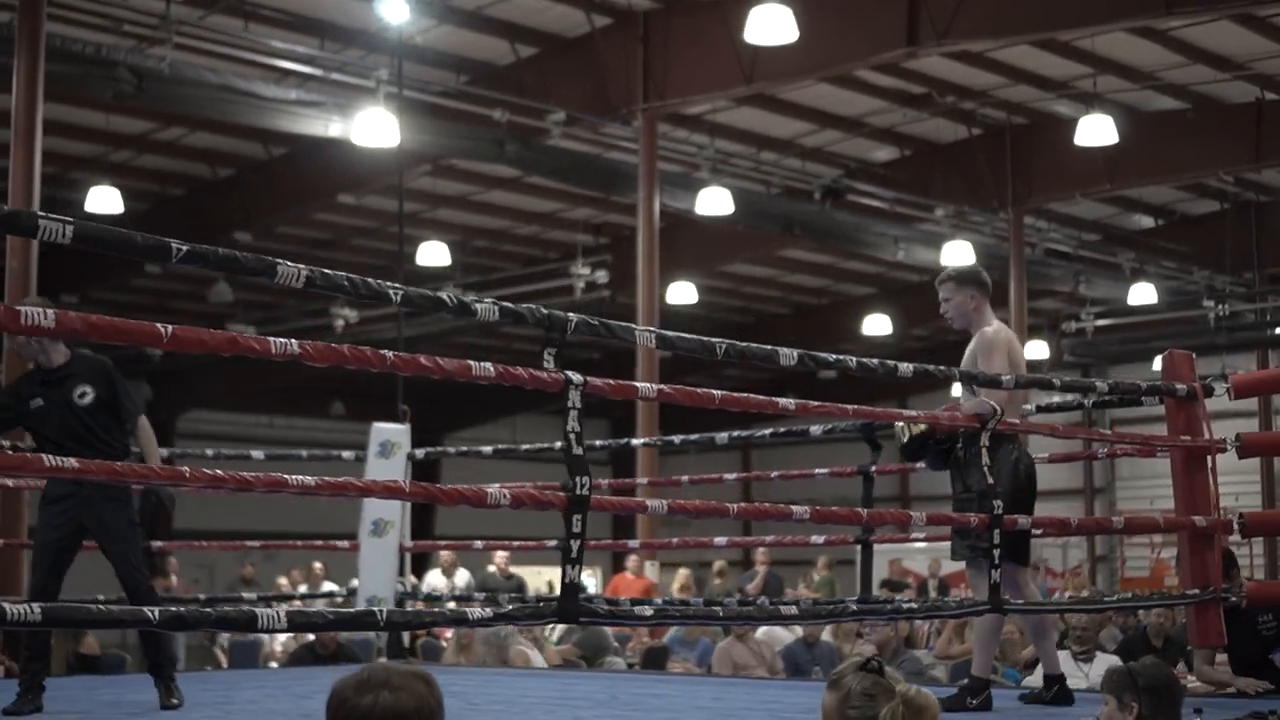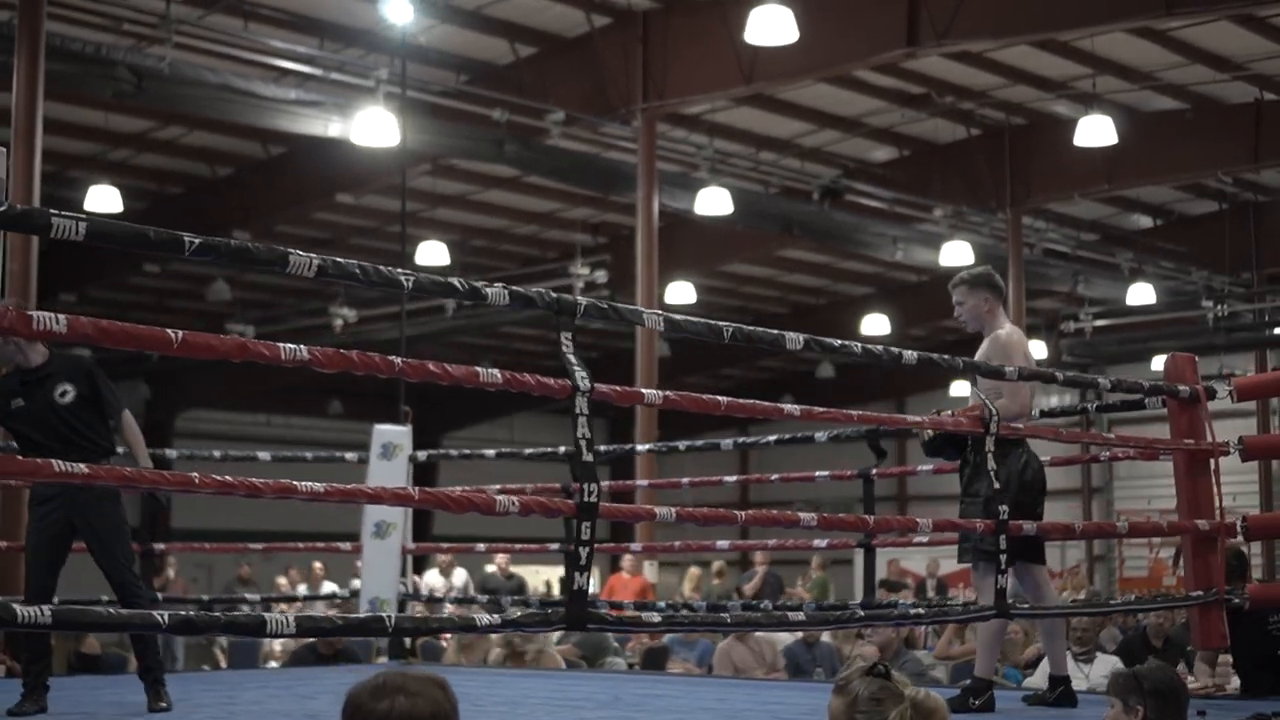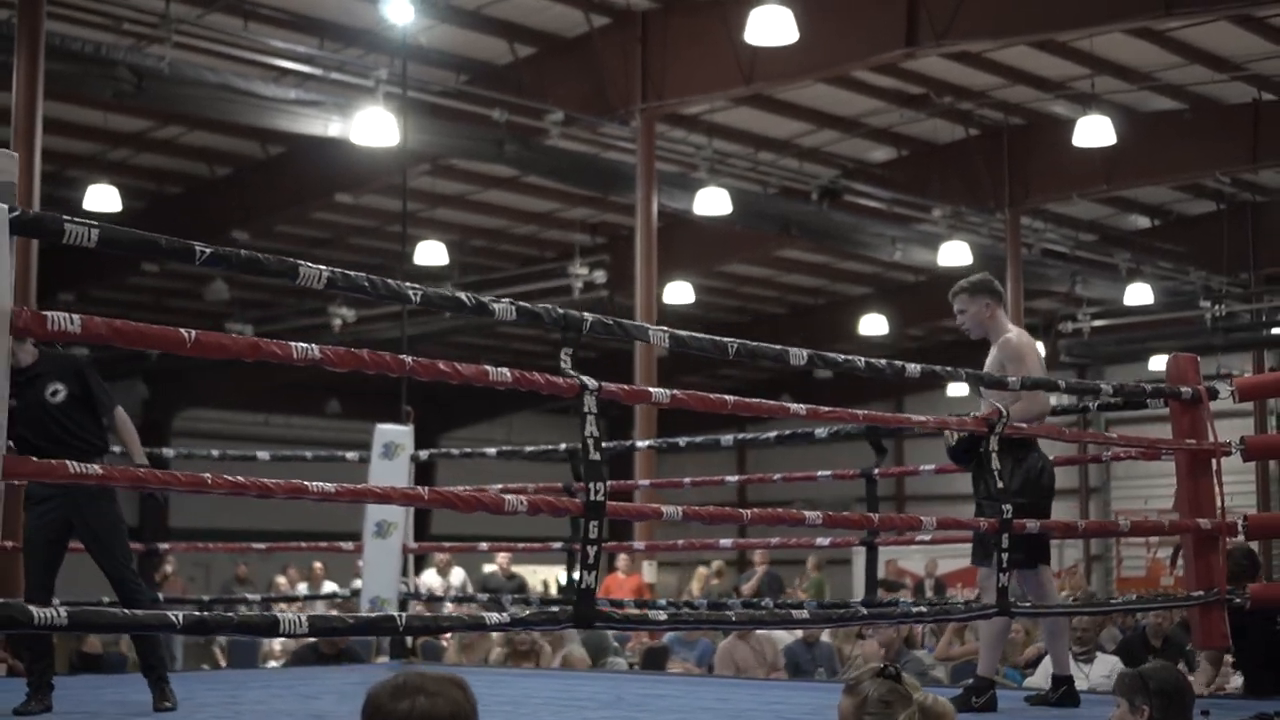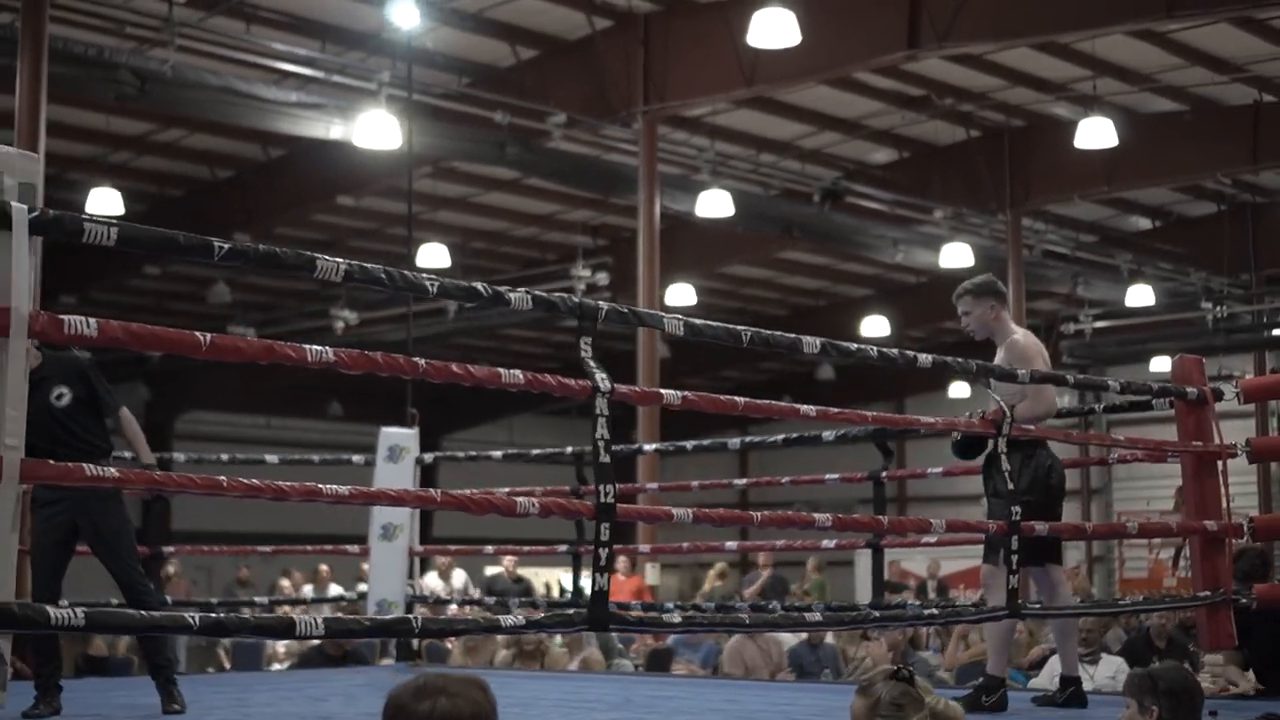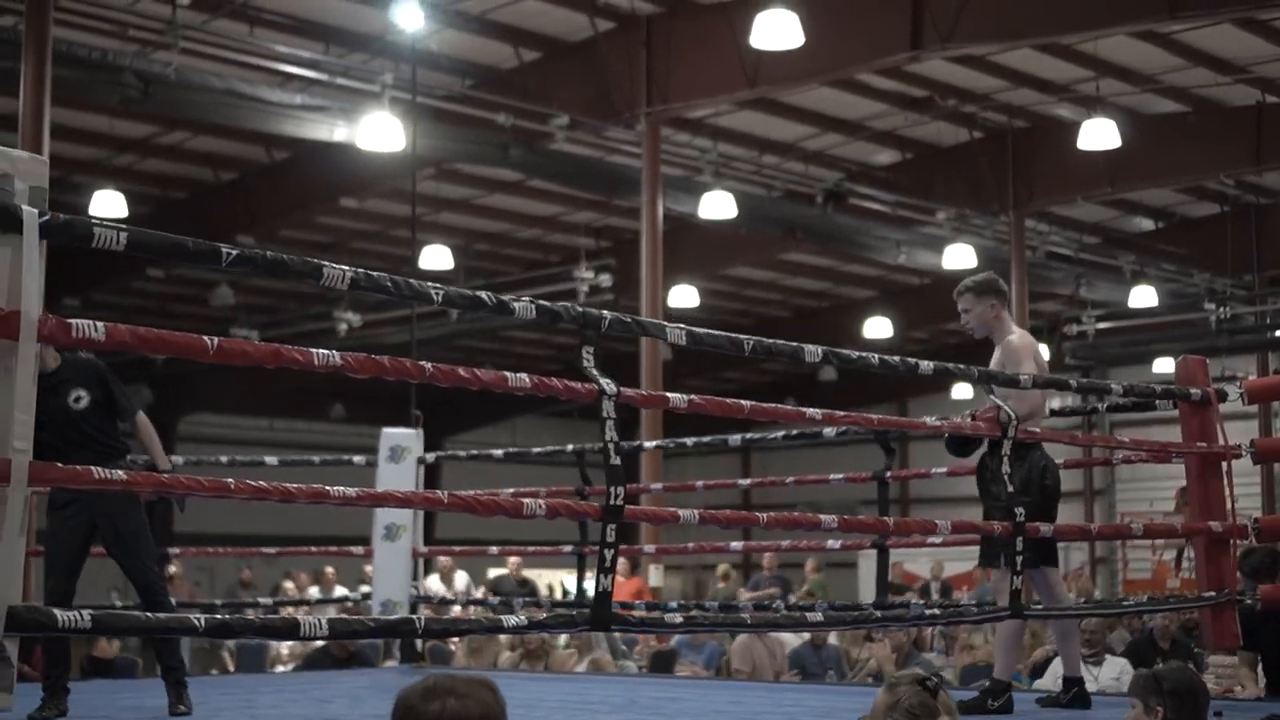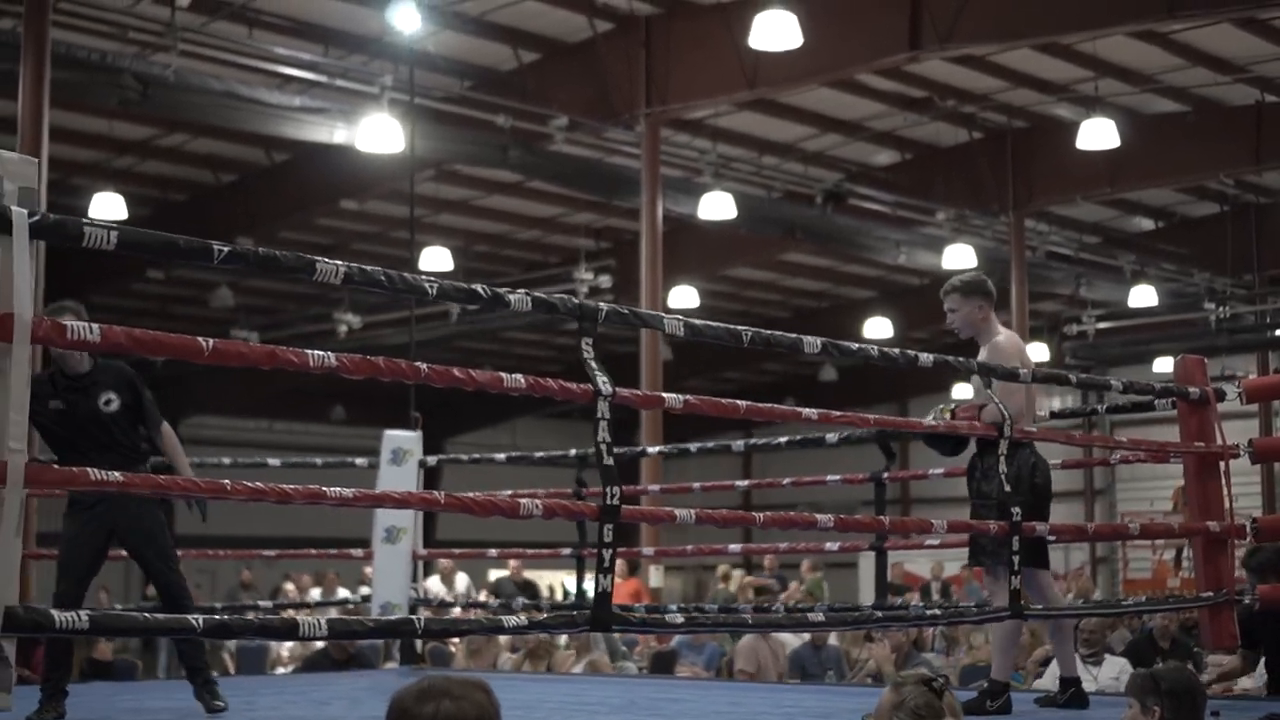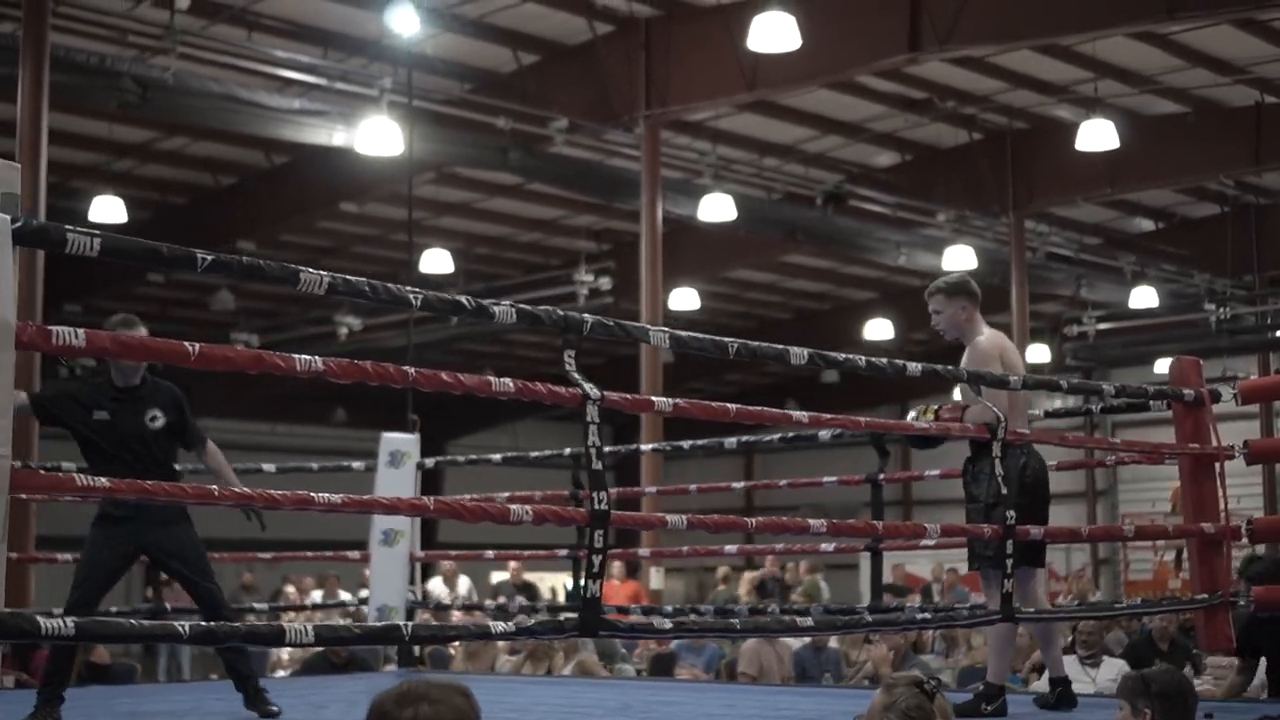
dt=0.2s
person 1, frame 1
left shoulder: (991, 337)
right shoulder: (992, 340)
left elbow: (991, 403)
right wrist: (951, 435)
left hip: (992, 463)
right hip: (997, 462)
left knee: (984, 573)
right knee: (1014, 576)
left ankle: (977, 688)
right ankle: (1055, 680)
person 1, frame 2
left shoulder: (1004, 339)
right shoulder: (1000, 344)
left elbow: (1017, 404)
left wrist: (960, 419)
left hip: (1001, 465)
right hip: (1004, 465)
left knee: (988, 576)
right knee: (1032, 576)
left ankle: (980, 689)
right ankle: (1060, 683)
person 1, frame 3
left shoulder: (1013, 343)
right shoulder: (1004, 348)
left elbow: (1037, 405)
right wrist: (976, 430)
left hip: (1015, 468)
right hip: (1012, 468)
left knee: (992, 576)
right knee: (1036, 577)
left ankle: (982, 687)
right ankle: (1063, 682)
person 1, frame 4
left shoulder: (1019, 345)
right shoulder: (1011, 349)
left elbow: (1044, 405)
left wrist: (990, 423)
left hip: (1024, 467)
right hip: (1026, 468)
left knee: (998, 574)
right knee: (1048, 577)
left ankle: (992, 686)
right ankle: (1070, 684)
person 1, frame 5
left shoulder: (1014, 345)
right shoulder: (1012, 348)
left elbow: (1028, 406)
left wrist: (979, 420)
right wrist: (984, 421)
left hip: (1017, 469)
right hip: (1021, 469)
left knee: (1006, 579)
right knee: (1044, 577)
left ankle: (999, 691)
right ankle: (1074, 684)
person 1, frame 6
left shoulder: (999, 346)
right shoulder: (1002, 348)
left elbow: (1011, 410)
left wrist: (961, 417)
right wrist: (965, 413)
left hip: (1008, 467)
right hip: (1020, 467)
left knee: (1001, 578)
right knee: (1035, 578)
left ankle: (997, 691)
right ankle: (1070, 684)
person 1, frame 7
left shoulder: (983, 347)
right shoulder: (996, 344)
left elbow: (992, 412)
left wrist: (941, 417)
right wrist: (949, 414)
left hip: (1002, 467)
right hip: (1019, 465)
left knee: (997, 581)
right knee: (1024, 581)
right ankle: (1059, 681)
person 2, frame 1
left shoulder: (98, 370)
left elbow: (138, 423)
left hip: (108, 491)
right hip: (60, 496)
left knee: (138, 586)
right knee: (40, 593)
left ankle: (166, 680)
person 2, frame 2
left shoulder: (77, 368)
left elbow: (122, 417)
left wrist: (147, 469)
left hip: (96, 488)
right hip: (48, 494)
left knee: (128, 585)
right knee: (35, 594)
left ankle: (155, 683)
right ankle: (35, 690)
person 2, frame 3
left shoulder: (67, 366)
right shoulder: (5, 387)
left elbow: (114, 413)
left wrist: (142, 464)
left hip: (91, 487)
right hip: (43, 494)
left knee: (127, 582)
right knee: (35, 593)
left ankle: (159, 681)
right ankle: (39, 689)
person 2, frame 4
left shoulder: (72, 368)
left elbow: (120, 415)
left wrist: (149, 466)
left hip: (97, 488)
right hip: (49, 496)
left knee: (135, 584)
right knee: (43, 596)
left ankle: (167, 683)
person 2, frame 5
left shoulder: (90, 370)
left elbow: (136, 419)
left wrist: (165, 469)
left hip: (114, 490)
right hip: (65, 499)
left knee: (152, 586)
right knee: (56, 598)
left ankle: (177, 684)
person 2, frame 6
left shoulder: (120, 377)
right shoulder: (39, 390)
left elbow: (160, 430)
left wrist: (188, 479)
left hip: (137, 496)
right hip: (86, 503)
left knee: (173, 588)
right knee: (66, 599)
left ankle: (204, 683)
person 2, frame 7
left shoulder: (167, 395)
right shoulder: (81, 397)
left elbow: (202, 446)
right elbow: (19, 401)
left wrist: (238, 492)
left hip: (167, 515)
right hip: (118, 519)
left knee: (212, 601)
right knee: (79, 608)
